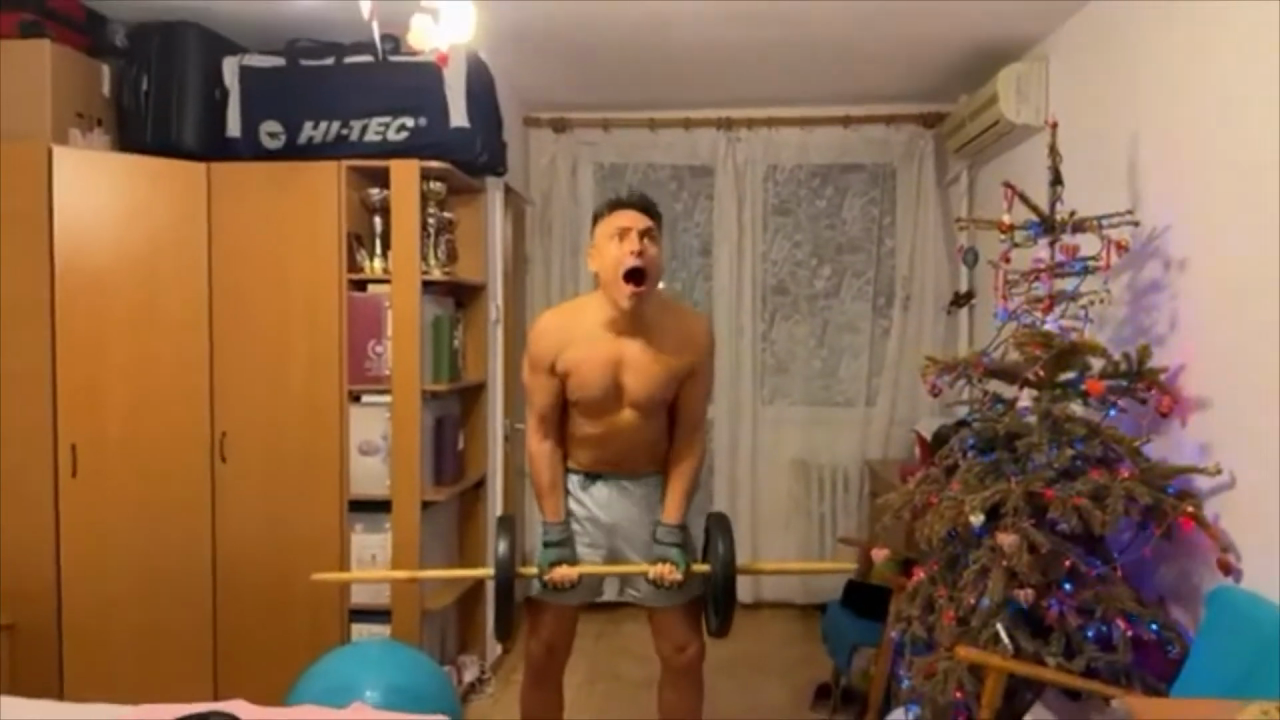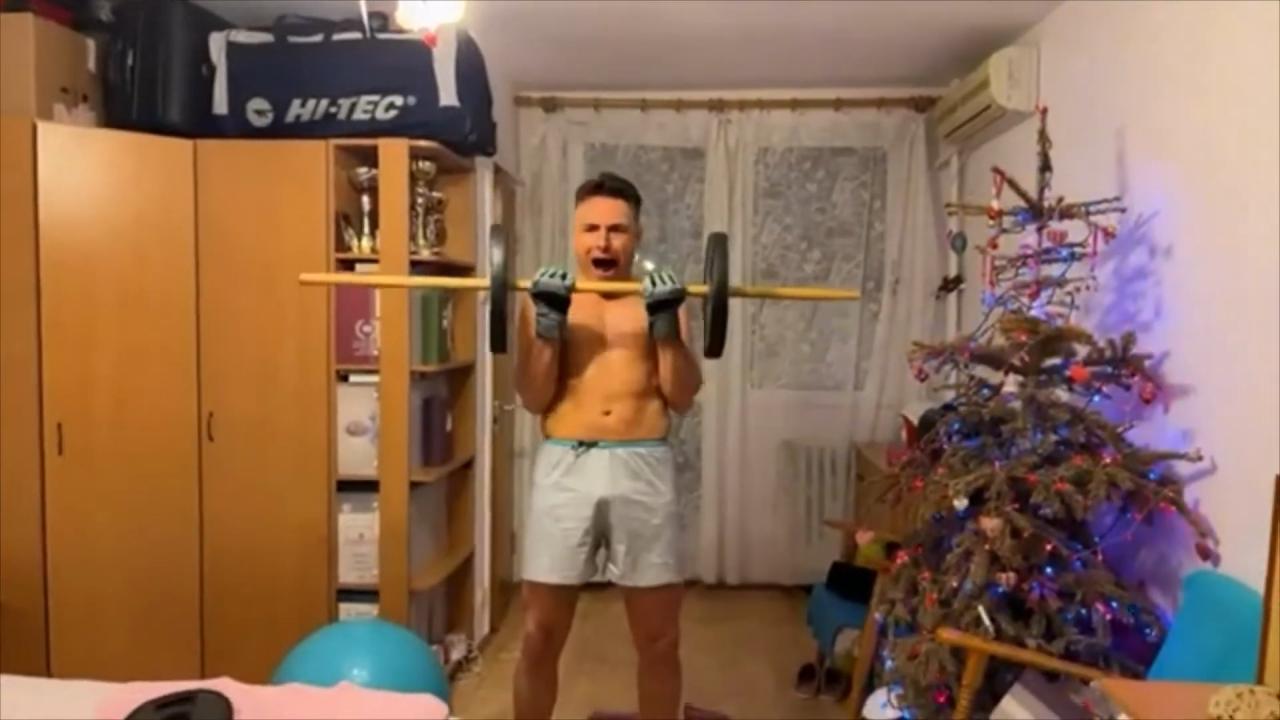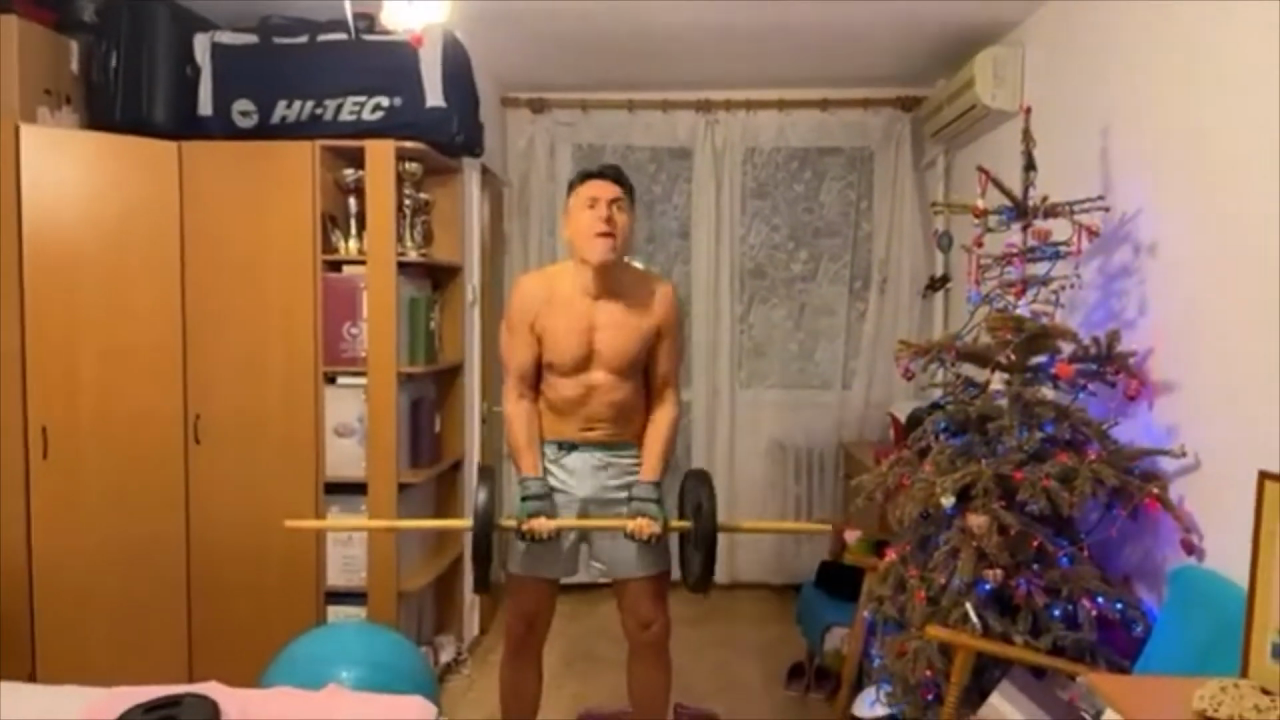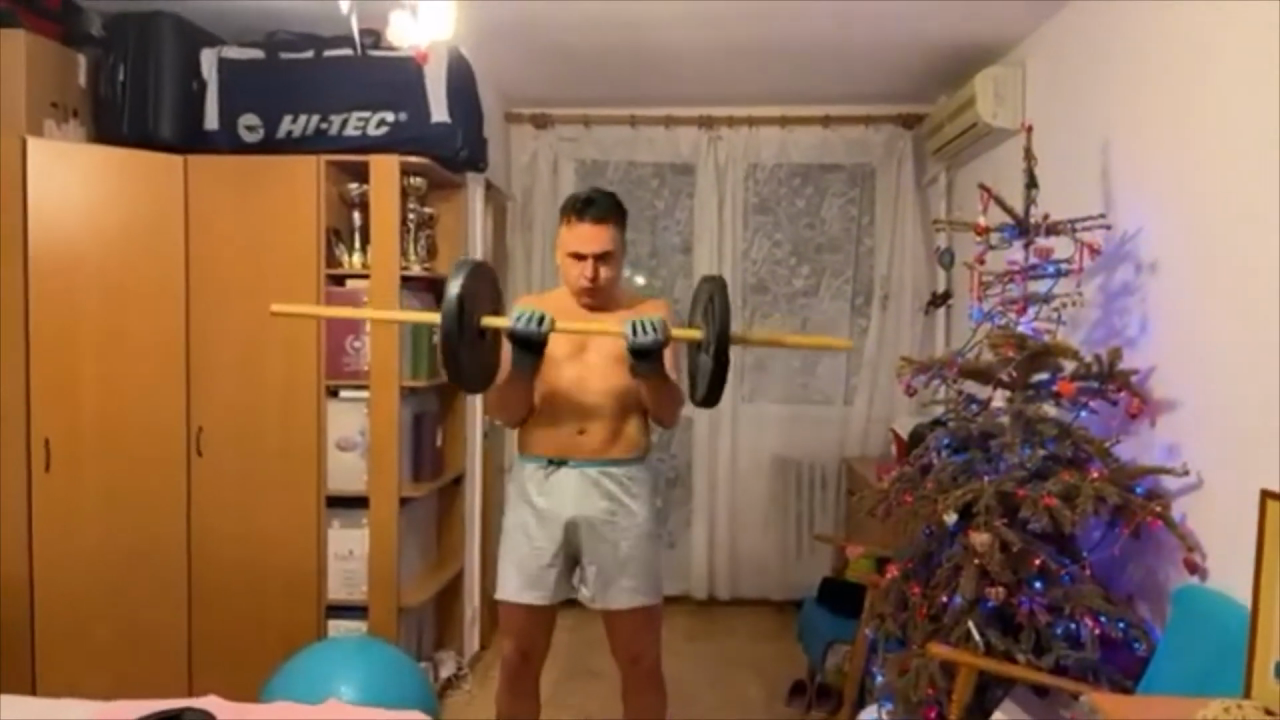
dt=1s
person 1, frame 1
left shoulder: (692, 334)
right shoulder: (554, 331)
left elbow: (689, 437)
right elbow: (543, 436)
left wrist: (671, 533)
right wrist: (554, 537)
left hip: (650, 493)
right hip: (576, 491)
left knee: (684, 652)
right knee: (542, 653)
person 1, frame 2
left shoulder: (659, 300)
right shoulder: (546, 299)
left elbow: (682, 396)
right elbow: (534, 398)
left wrist: (666, 321)
right wrist: (548, 320)
left hip: (643, 470)
right hip: (565, 469)
left knee: (659, 640)
right knee: (540, 635)
person 1, frame 3
left shoulder: (658, 298)
right shoulder: (532, 293)
left elbow: (664, 398)
right elbow: (518, 395)
left wrist: (648, 490)
right wrist: (533, 491)
left hip: (624, 468)
right hip: (552, 465)
left knee: (650, 628)
right knee: (522, 629)
person 1, frame 4
left shoulder: (650, 314)
right shoulder: (529, 312)
left elbow: (668, 413)
right elbow: (506, 413)
left wrist: (650, 362)
right wrist: (522, 355)
left hip: (620, 490)
right hip: (539, 487)
left knee: (640, 658)
right knee: (518, 654)
